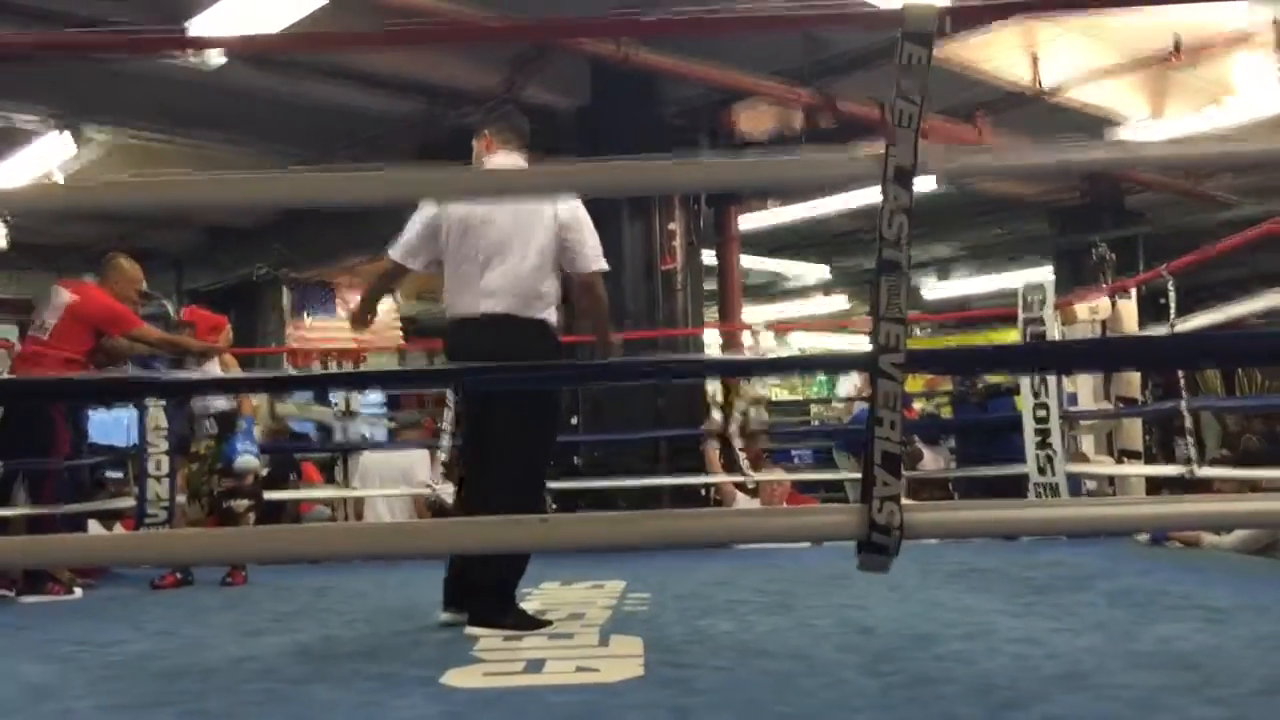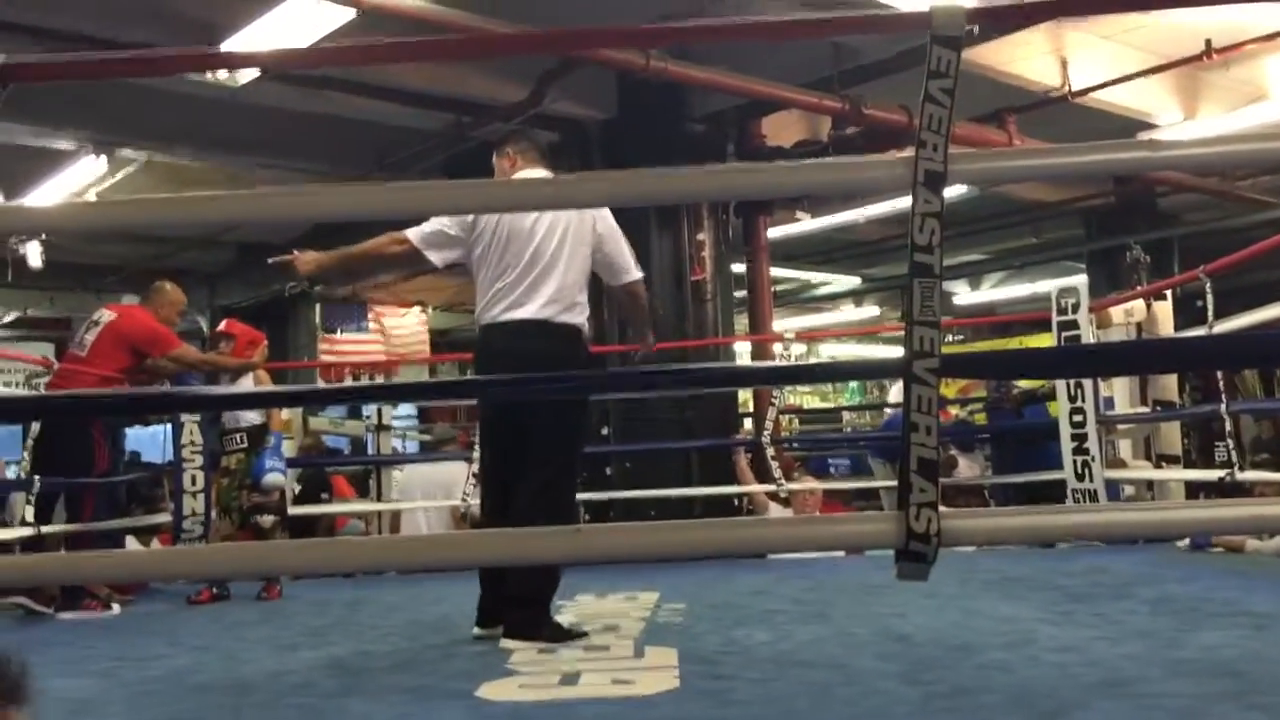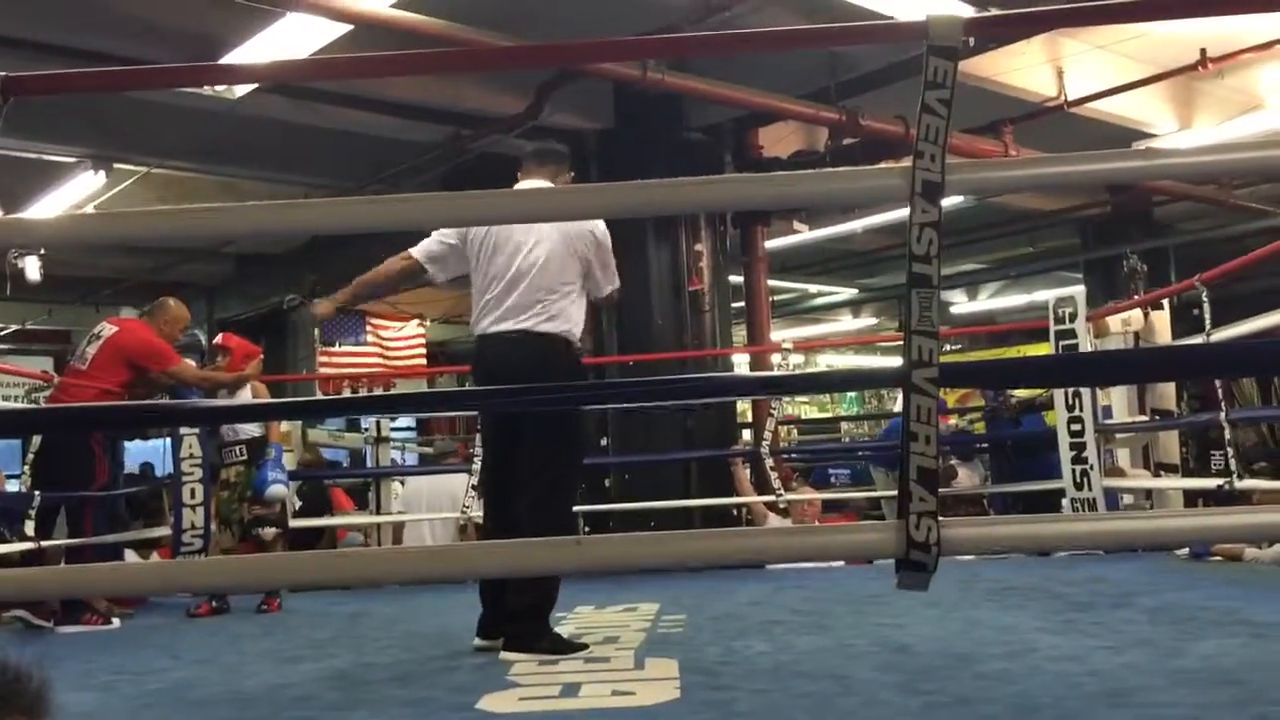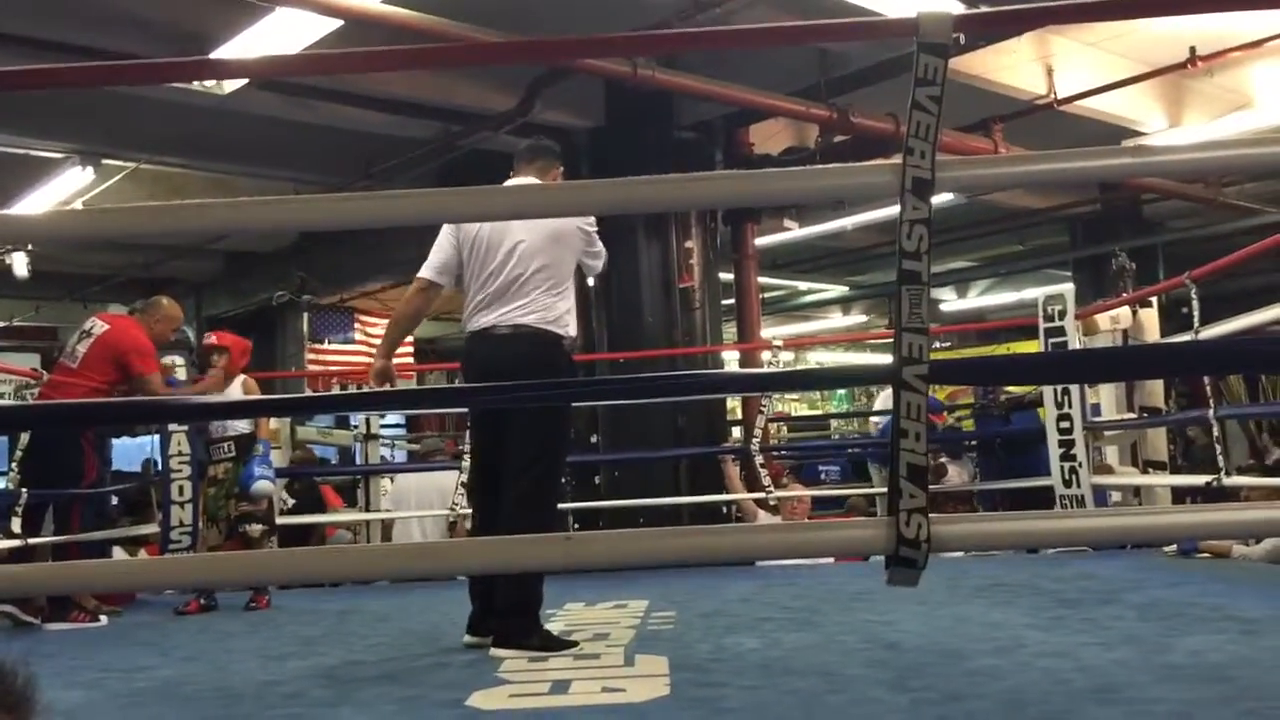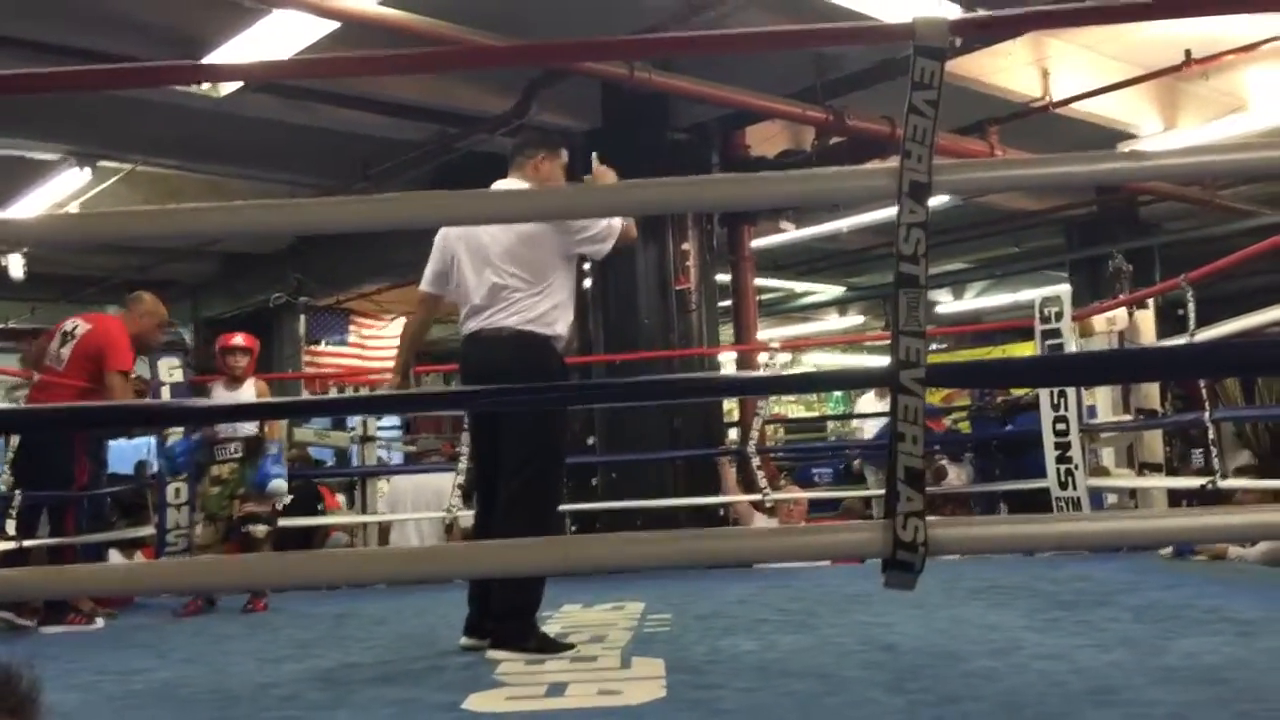
dt=0.4s
person 1, frame 1
left shoulder: (451, 195)
right shoulder: (556, 195)
left elbow: (397, 265)
right elbow: (588, 278)
left wrist: (365, 307)
right wrist: (605, 336)
left hip: (468, 339)
right hip: (525, 341)
left knee: (477, 468)
right knee: (520, 473)
left ankle: (463, 592)
right ankle: (492, 604)
person 1, frame 2
left shoulder: (482, 207)
right shoulder: (587, 207)
left elbow: (400, 248)
right elbow: (629, 284)
left wrist: (322, 263)
right wrist: (643, 333)
left hip: (500, 349)
right hip: (558, 349)
left knee: (501, 478)
right knee: (549, 482)
left ankle: (495, 609)
right ankle: (528, 616)
person 1, frame 3
right shoulder: (584, 219)
left elbow: (406, 265)
right elbow: (604, 292)
left wrist: (340, 298)
left hip: (494, 357)
right hip: (550, 359)
left knee: (502, 489)
right knee: (547, 491)
left ankle: (497, 619)
right ankle: (527, 628)
person 1, frame 4
left shoulder: (467, 216)
right shoulder: (572, 214)
left elbow: (423, 290)
right elbow: (595, 264)
left wrist: (384, 353)
left hip: (483, 353)
right hip: (539, 354)
left knee: (490, 484)
right knee: (532, 488)
left ankle: (485, 616)
right ankle: (516, 625)
person 1, frame 5
left shoulder: (458, 219)
left elbow: (426, 301)
right elbow: (627, 232)
left wrist: (402, 368)
right wrist: (609, 187)
left hip: (478, 355)
right hip: (529, 357)
left knee: (492, 489)
right knee: (530, 490)
left ankle: (484, 619)
right ankle: (512, 627)
person 2, frame 1
left shoulder: (66, 291)
right shoulder: (105, 307)
right elbow: (163, 341)
left wrist: (144, 351)
right wrist: (212, 348)
right hip: (49, 395)
right knee: (48, 485)
right ankle: (37, 578)
person 2, frame 2
left shoulder: (111, 313)
right shoulder: (145, 326)
right elbow: (201, 362)
left wrist: (174, 369)
right wrist: (250, 363)
right hip: (86, 413)
left knee: (46, 494)
right knee: (88, 501)
right ankle: (75, 595)
person 2, frame 3
left shoulder: (113, 327)
right shoulder: (145, 341)
right elbow: (199, 380)
left wrist: (170, 379)
right wrist: (246, 375)
right hip: (84, 428)
left knee: (46, 508)
right knee: (88, 515)
right ankle: (74, 610)
person 2, frame 4
left shoulder: (100, 321)
right shoulder: (136, 341)
right elbow: (161, 397)
left wrist: (149, 376)
right wrist: (206, 386)
right hip: (75, 425)
left knee: (36, 505)
right knee: (76, 512)
right ankle: (61, 606)
person 2, frame 5
left shoulder: (76, 321)
right shoulder: (117, 339)
left elbow: (30, 360)
right elbow: (119, 400)
right hip: (68, 428)
left knee: (29, 508)
right knee: (68, 514)
right ankle: (58, 609)
person 3, frame 1
left shoulder: (224, 360)
right shoulder: (190, 365)
left elbow: (245, 398)
left wrist: (245, 434)
left hip: (228, 437)
right hip: (201, 441)
left knee: (236, 505)
right knee: (192, 503)
left ankle: (238, 566)
right ankle: (182, 568)
person 3, frame 2
left shoulder: (258, 375)
right shoulder: (223, 379)
left elbow: (275, 414)
left wrist: (273, 450)
left hip: (257, 452)
right hip: (230, 455)
left knee: (266, 519)
right knee: (224, 519)
left ankle: (273, 581)
right ankle: (218, 583)
person 3, frame 3
left shoulder: (255, 387)
right shoulder: (220, 392)
left elbow: (273, 425)
left wrist: (273, 463)
left hip: (257, 464)
right hip: (229, 468)
left knee: (267, 532)
right knee: (224, 532)
left ankle: (272, 594)
right ankle: (218, 596)
person 3, frame 4
left shoulder: (246, 383)
left elbow: (263, 422)
left wrist: (261, 459)
left hip: (245, 460)
right hip: (217, 464)
left knee: (254, 528)
right knee: (211, 530)
left ankle: (261, 591)
right ankle: (205, 594)
person 3, frame 5
left shoulder: (258, 386)
right shoulder: (213, 388)
left elbow: (273, 424)
right elbow: (209, 428)
left wrist: (274, 459)
right wrist: (189, 447)
left hip: (251, 463)
right hip: (219, 465)
left knee: (256, 531)
right knee: (207, 530)
left ankle: (258, 593)
right ankle: (203, 593)
